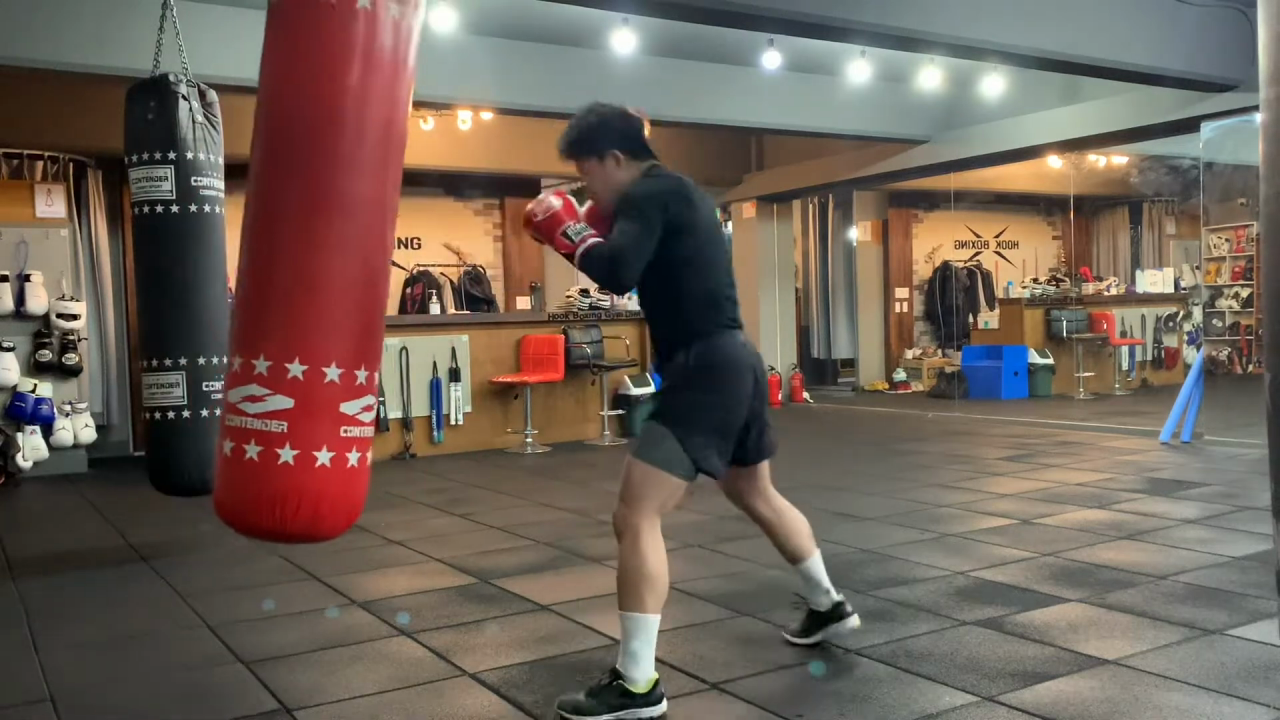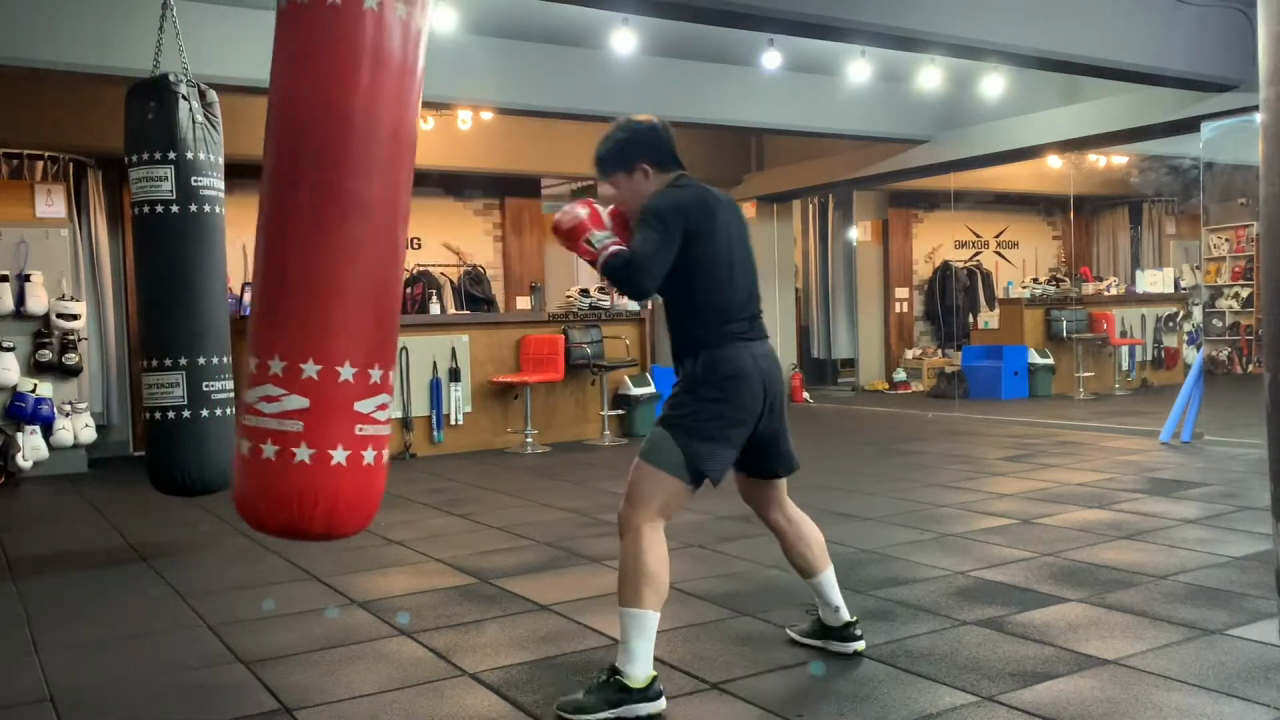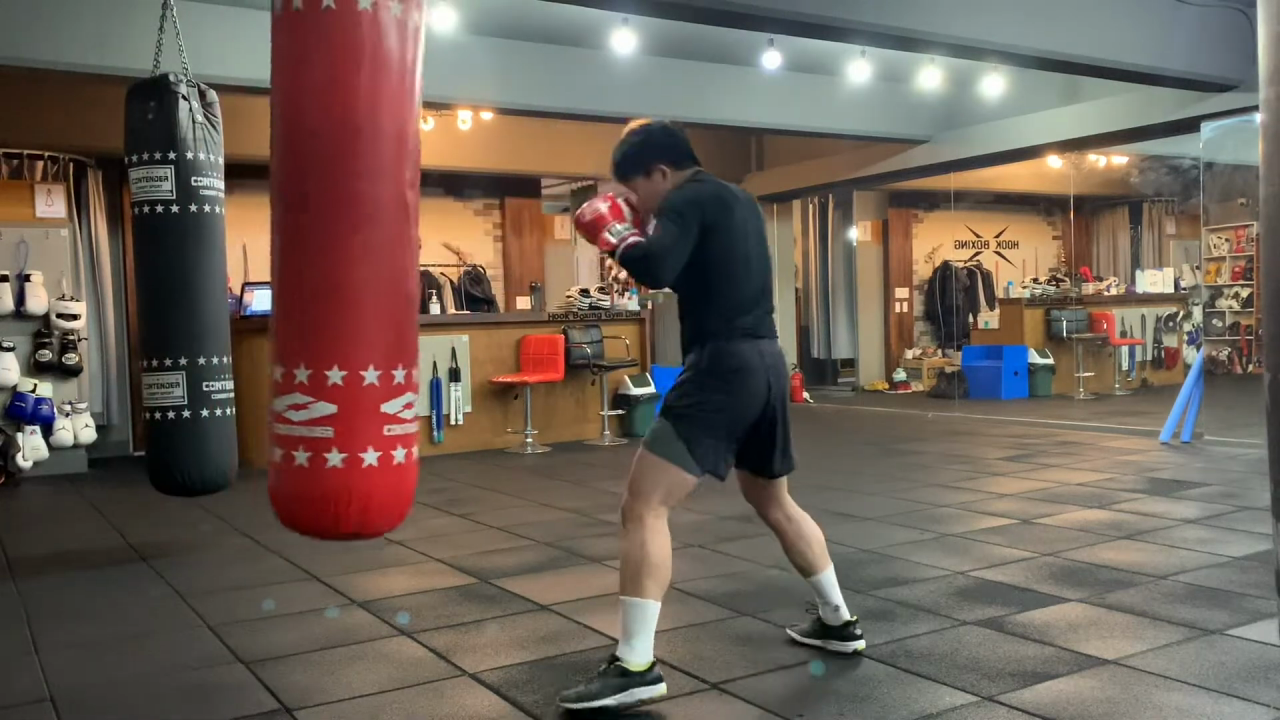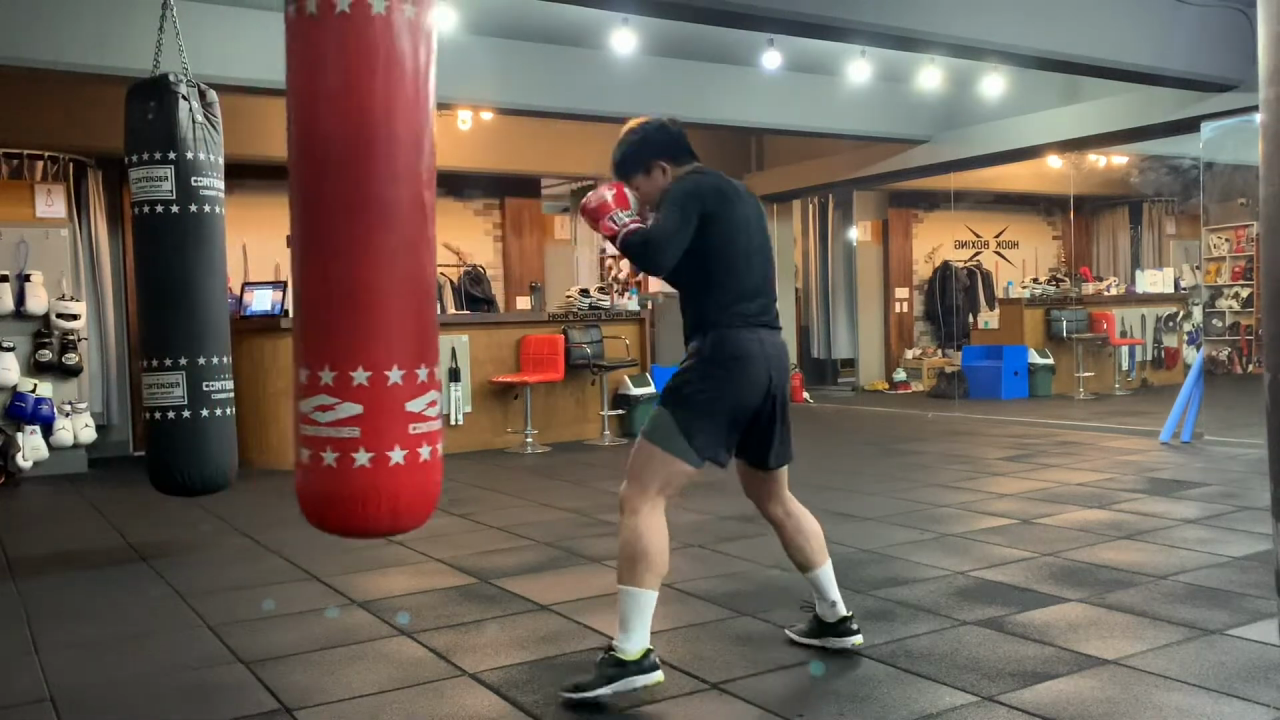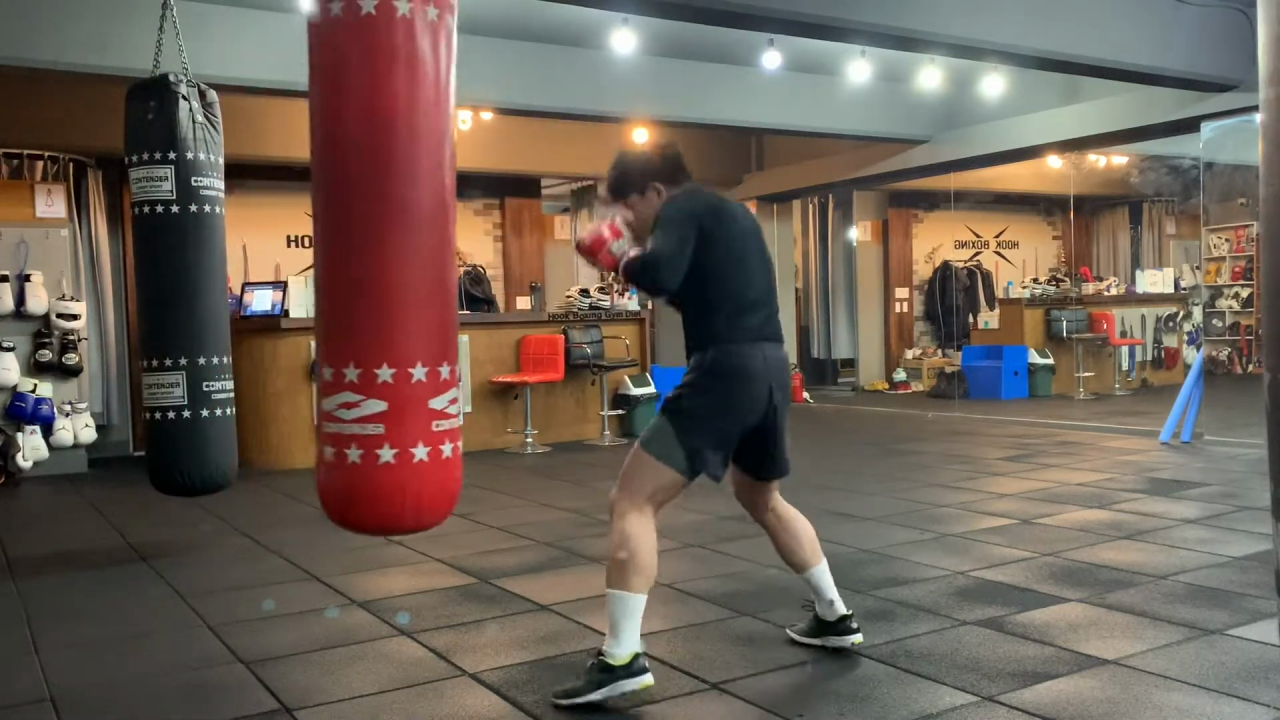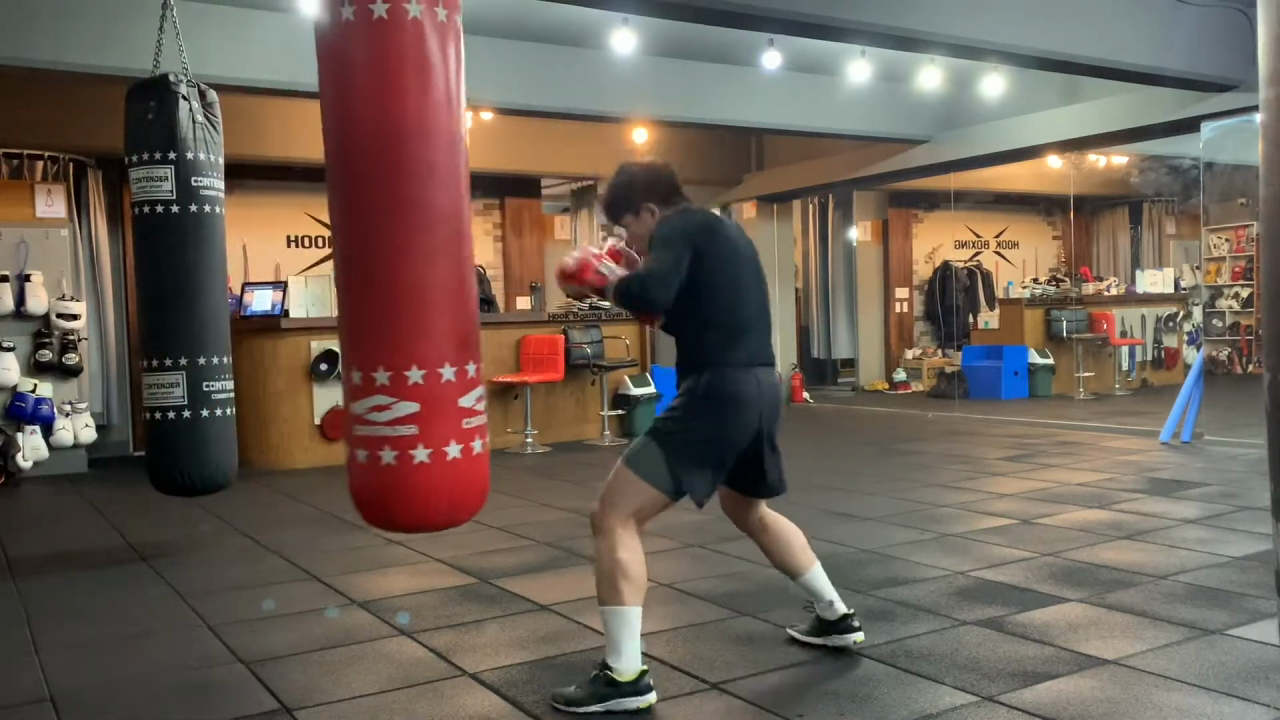
dt=0.1s
person 1, frame 1
left shoulder: (646, 192)
right shoulder: (682, 192)
left elbow: (617, 275)
left wrist: (567, 231)
right wrist: (600, 232)
left hip: (704, 368)
right hip: (736, 361)
left knee: (635, 516)
right knee: (754, 494)
right ankle: (829, 606)
person 1, frame 2
left shoulder: (670, 204)
right shoulder: (719, 204)
left elbow: (637, 281)
left wrist: (592, 239)
right wrist: (624, 240)
left hip: (715, 377)
right hip: (756, 368)
left knee: (640, 517)
right knee: (772, 505)
right ankle: (838, 621)
person 1, frame 3
left shoulder: (689, 197)
right shoulder: (739, 202)
left elbow: (657, 271)
left wrist: (611, 233)
right wrist: (642, 237)
left hip: (721, 367)
right hip: (764, 363)
left knee: (642, 506)
right knee: (772, 501)
left ankle: (635, 665)
right ankle: (838, 621)
person 1, frame 4
left shoulder: (689, 189)
right shoulder: (739, 197)
left elbow: (656, 256)
left wrist: (615, 220)
right wrist: (642, 225)
left hip: (723, 356)
right hip: (767, 354)
left knee: (641, 495)
right knee: (772, 496)
left ankle: (631, 654)
right ankle: (836, 617)
person 1, frame 5
left shoulder: (685, 208)
right shoulder: (733, 213)
left elbow: (660, 275)
left wrist: (615, 254)
right wrist: (636, 258)
left hip: (726, 371)
right hip: (769, 367)
left knee: (631, 502)
right knee: (762, 499)
left ankle: (621, 659)
right ankle: (835, 617)
person 1, frame 6
left shoulder: (679, 228)
right shoulder: (727, 234)
left elbow: (651, 293)
left wrist: (603, 279)
right wrist: (642, 297)
left hip: (716, 394)
right hip: (760, 389)
left knee: (613, 518)
right knee: (749, 511)
left ankle: (624, 674)
right ankle: (836, 616)
